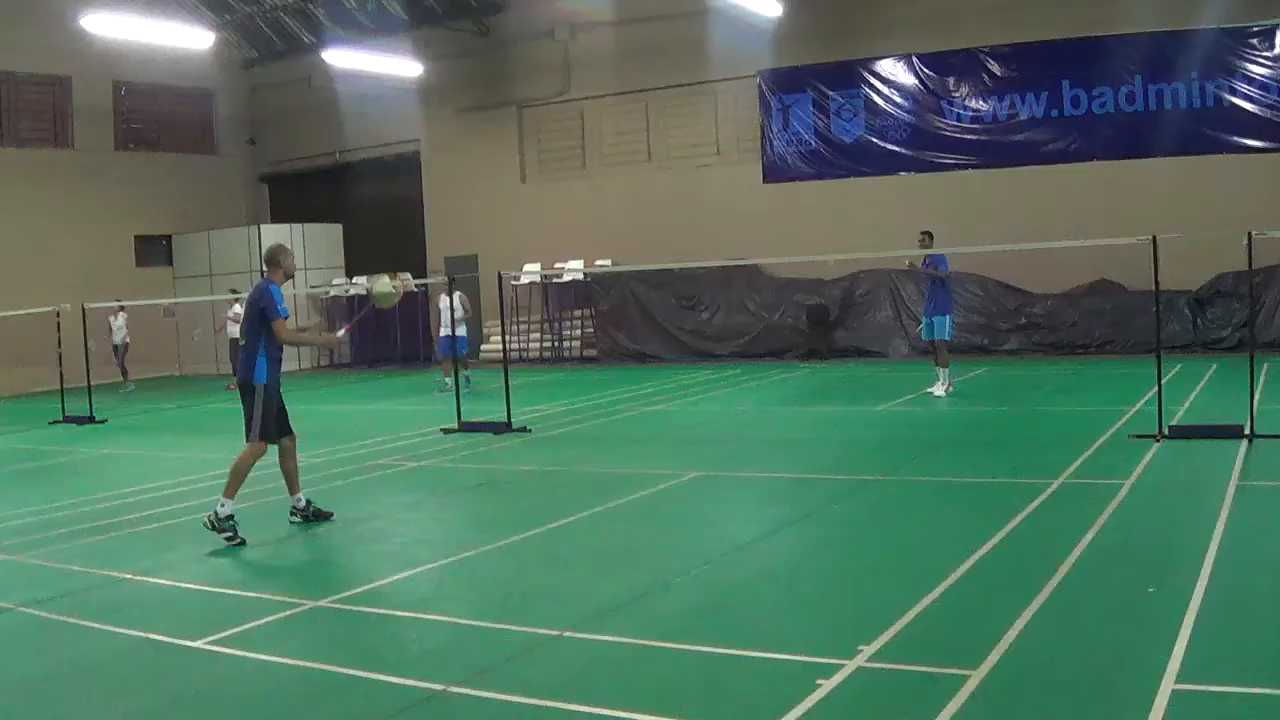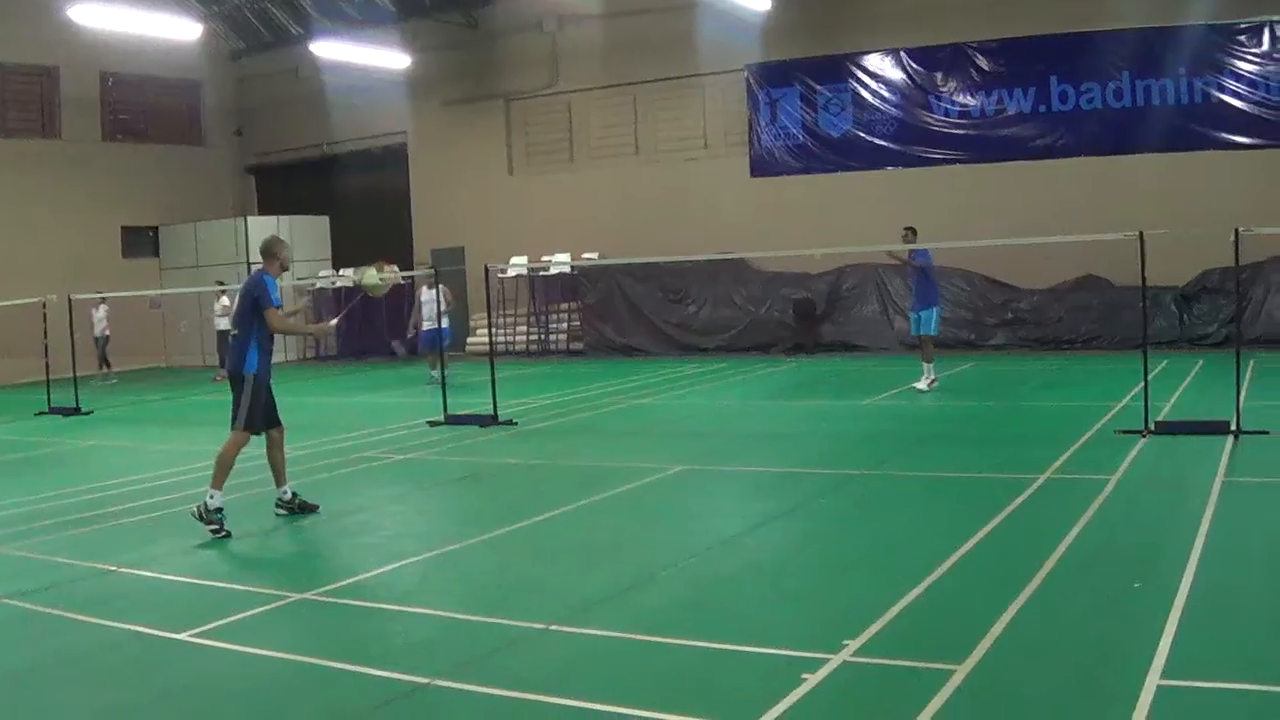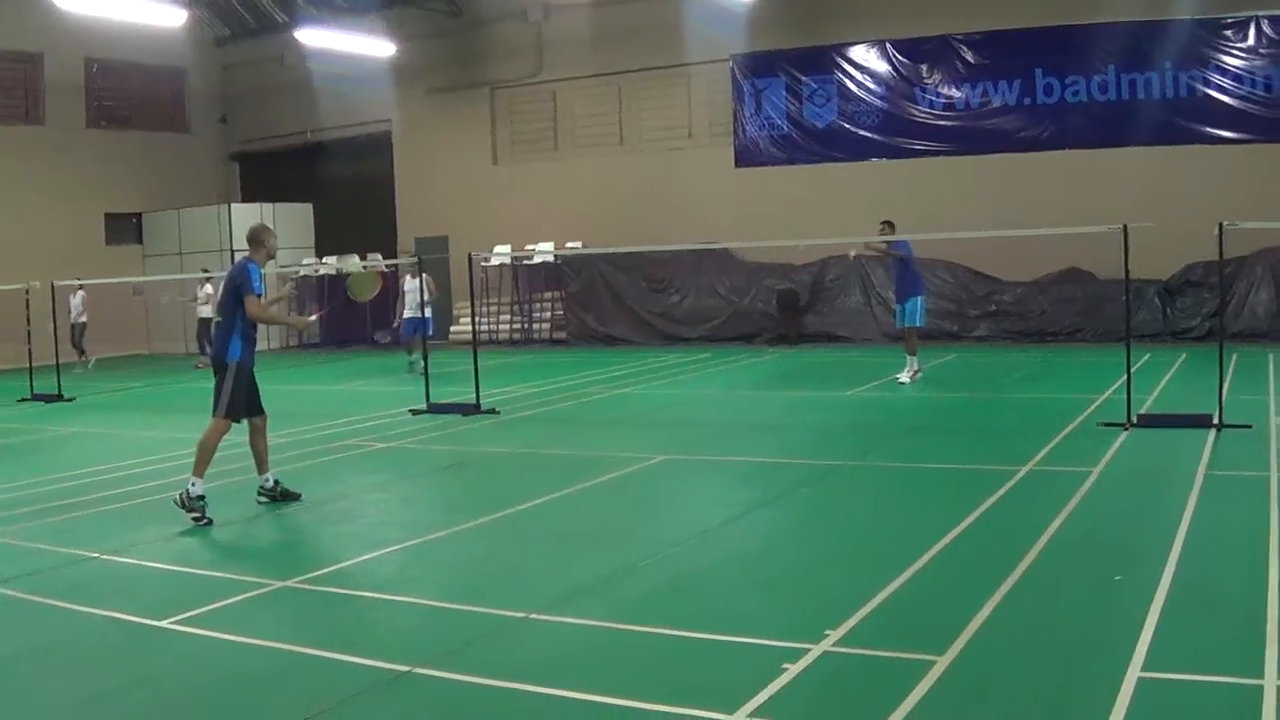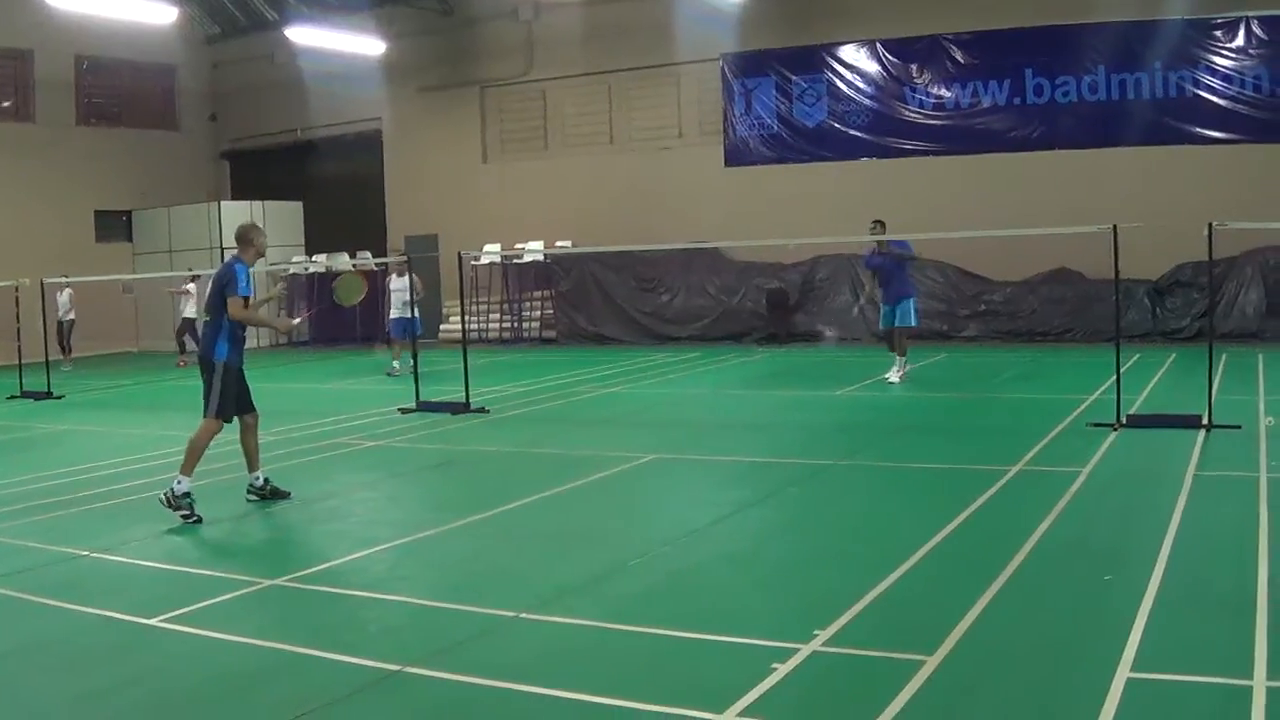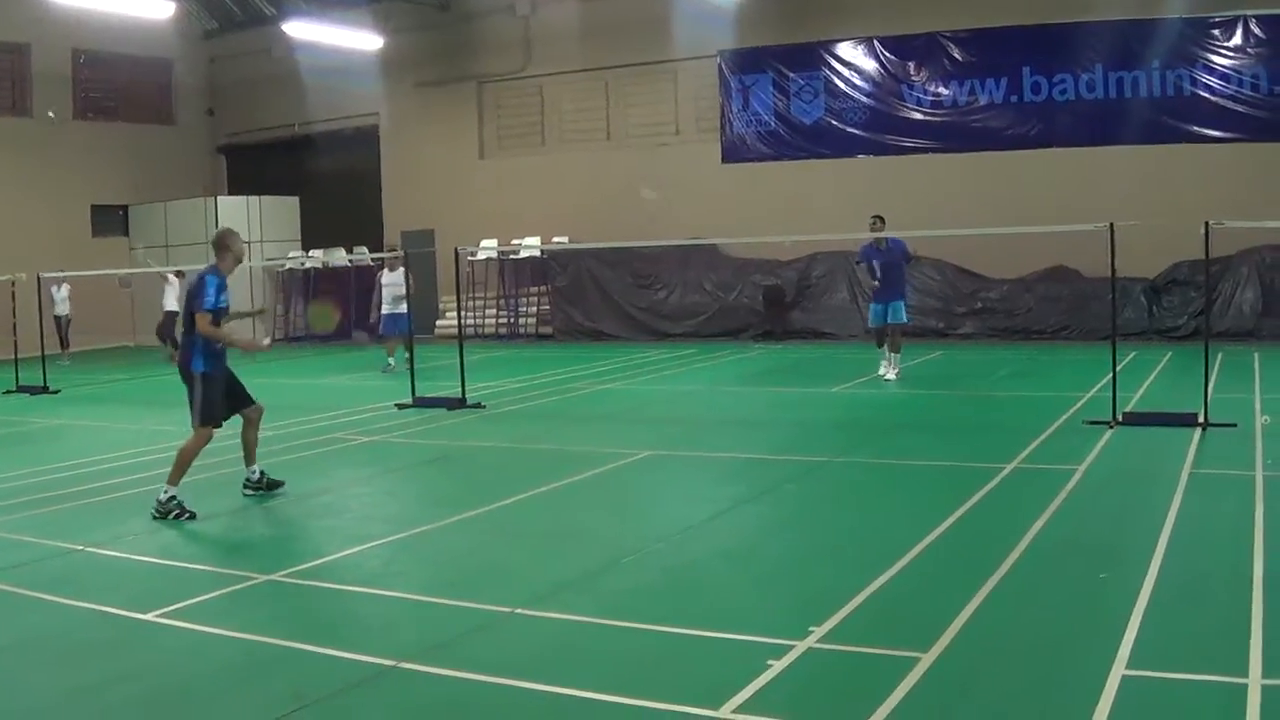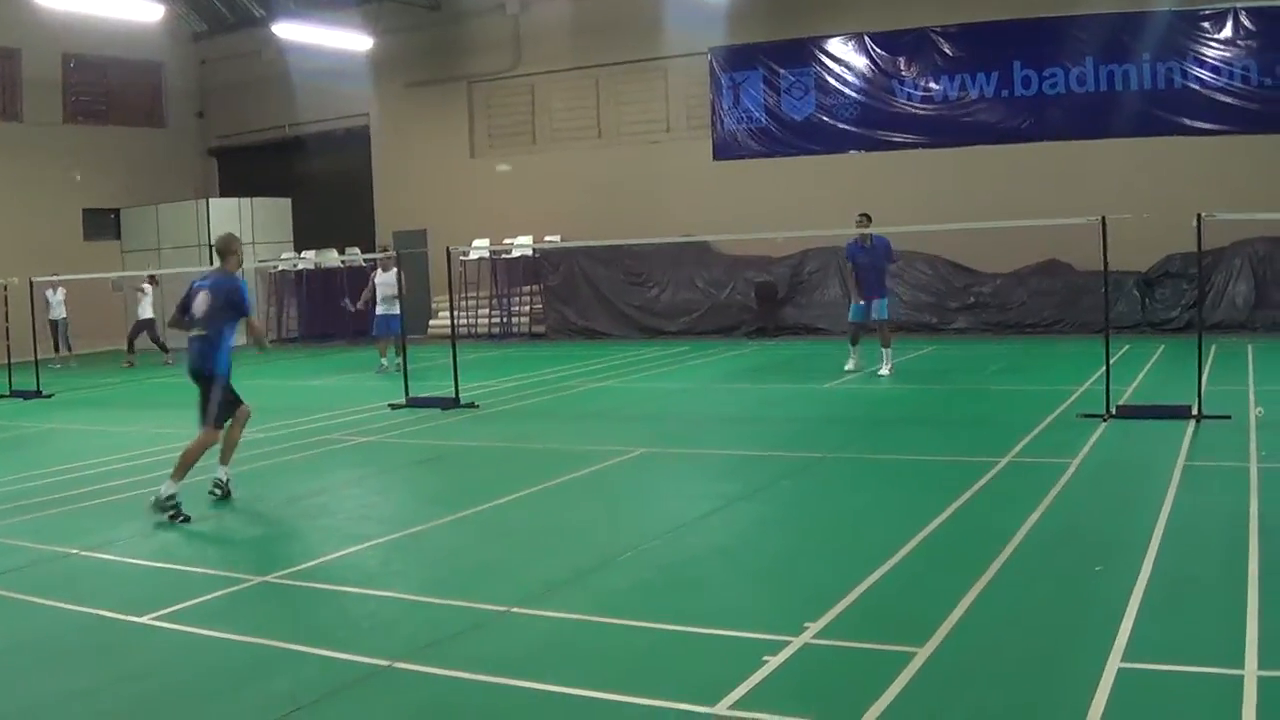
dt=0.3s
person 1, frame 1
left shoulder: (264, 290)
right shoulder: (269, 290)
right elbow: (283, 336)
left wrist: (305, 330)
right wrist: (321, 340)
left hip: (265, 379)
right hip: (258, 379)
left knee: (287, 440)
right knee: (257, 446)
left ankle: (299, 505)
right ankle: (221, 513)
person 1, frame 2
left shoulder: (258, 281)
right shoulder: (264, 281)
right elbow: (275, 324)
left wrist: (293, 311)
right wrist: (313, 329)
left hip: (255, 368)
right hip: (249, 369)
left knee: (275, 431)
right knee: (240, 435)
left ankle: (284, 497)
right ankle: (210, 504)
person 1, frame 3
left shoulder: (245, 268)
right shoulder: (249, 268)
right elbow: (253, 312)
left wrist: (277, 298)
right wrist: (291, 321)
left hip: (239, 356)
right hip: (232, 356)
left knee: (258, 419)
right knee: (221, 422)
left ankle: (267, 485)
right ankle: (192, 492)
person 1, frame 4
left shoulder: (236, 268)
right shoulder: (237, 269)
right elbow: (235, 313)
left wrist: (267, 298)
right wrist: (275, 323)
left hip: (229, 356)
right hip: (219, 356)
left knee: (249, 418)
right knee: (213, 423)
left ankle: (257, 483)
right ankle: (178, 490)
person 1, frame 5
left shoulder: (217, 280)
right shoulder: (209, 281)
right elbow: (202, 328)
left wrist: (246, 314)
right wrist: (242, 342)
left hip: (215, 365)
right hip: (200, 366)
left knee: (253, 412)
right knee: (204, 433)
left ankle: (253, 477)
right ankle: (166, 498)
person 1, frame 6
left shoulder: (200, 283)
right shoulder: (234, 285)
left elbow: (174, 322)
right elbow: (254, 329)
right wrist: (261, 342)
left hip: (204, 363)
right hip: (213, 366)
left knee: (241, 413)
right knee: (211, 435)
left ankle: (221, 478)
right ankle: (166, 495)
